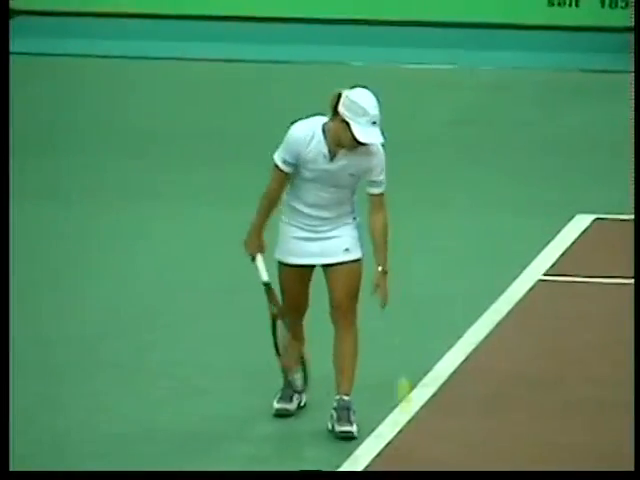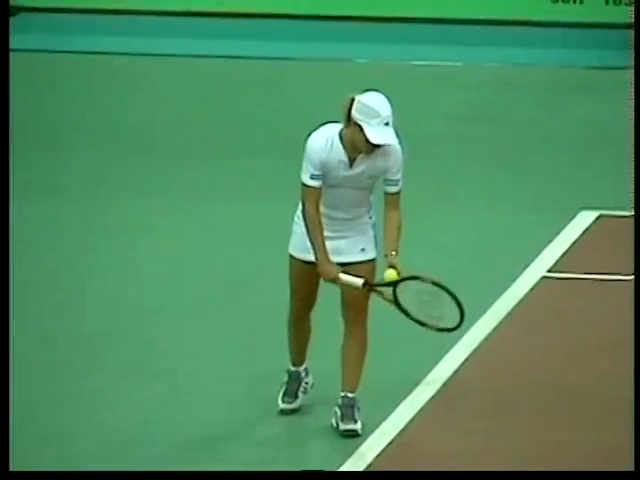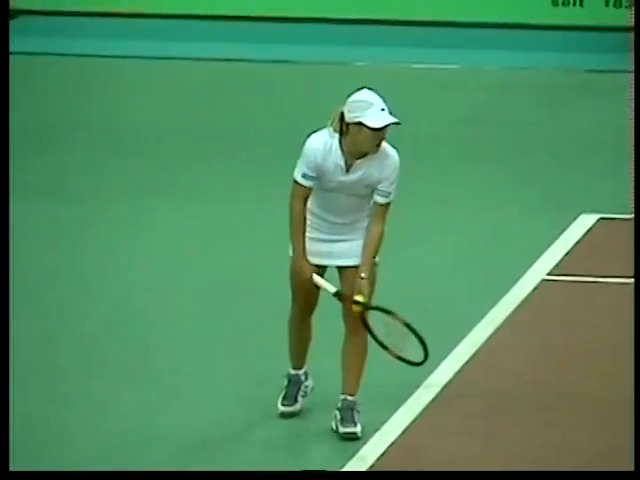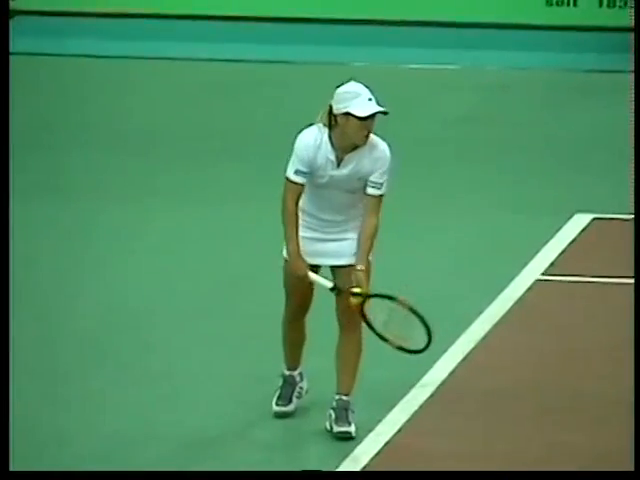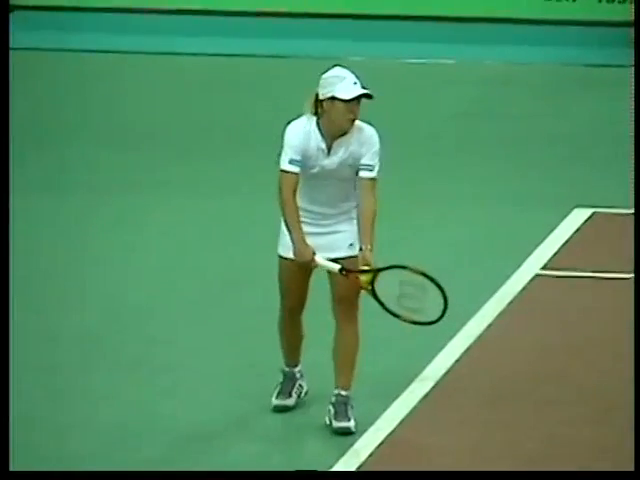
dt=0.5s
person 1, frame 1
left shoulder: (372, 152)
right shoulder: (301, 135)
left elbow: (377, 210)
right elbow: (276, 186)
left wrist: (382, 267)
right wrist: (256, 231)
left hip: (341, 235)
right hip: (296, 232)
left knee: (344, 315)
right knee: (293, 312)
left ankle: (343, 403)
right ankle: (293, 383)
person 1, frame 2
left shoulder: (391, 152)
right shoulder: (320, 143)
left elbow: (392, 208)
right elbow: (310, 205)
left wrist: (391, 254)
right wrist: (322, 259)
left hip: (357, 235)
right hip: (313, 232)
left knee: (356, 316)
right knee: (300, 309)
left ankle: (348, 400)
right ankle: (297, 373)
person 1, frame 3
left shoulder: (388, 160)
right shoulder: (317, 146)
left elbow: (378, 221)
right elbow: (298, 202)
left wrist: (364, 273)
right wrist: (300, 256)
left hip: (355, 239)
right hip: (313, 234)
left knee: (356, 320)
right knee: (301, 312)
left ankle: (348, 403)
right ankle: (297, 378)
person 1, frame 4
left shoulder: (379, 153)
right shoulder: (308, 141)
left elbow: (371, 212)
right elbow: (290, 200)
left wrist: (363, 265)
right wrist: (294, 253)
left hip: (350, 239)
right hip: (306, 235)
left knee: (350, 320)
right knee: (295, 312)
left ankle: (342, 402)
right ankle: (292, 378)
person 1, frame 5
left shoulder: (367, 138)
right shoulder: (298, 131)
left elbow: (367, 195)
right elbow: (287, 192)
left wrist: (366, 248)
right wrist: (299, 242)
left hip: (344, 231)
right hip: (301, 229)
left knee: (346, 313)
right knee: (291, 310)
left ankle: (342, 398)
right ankle: (292, 375)
